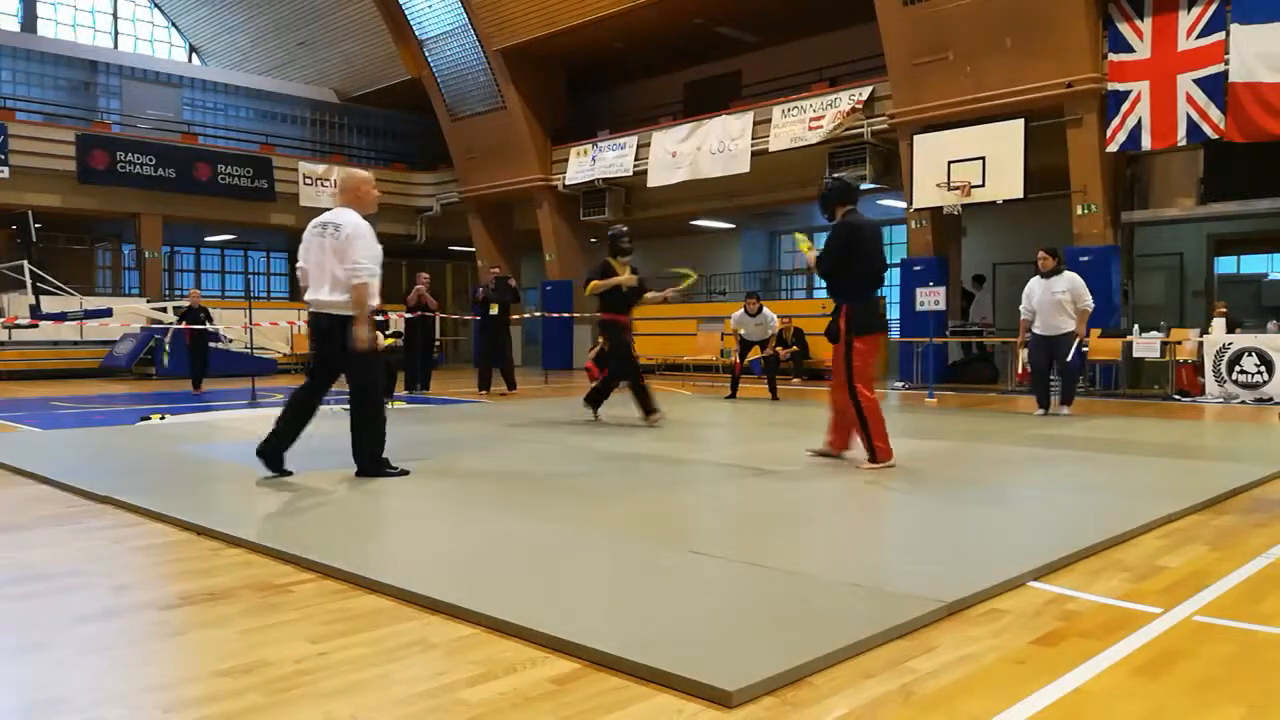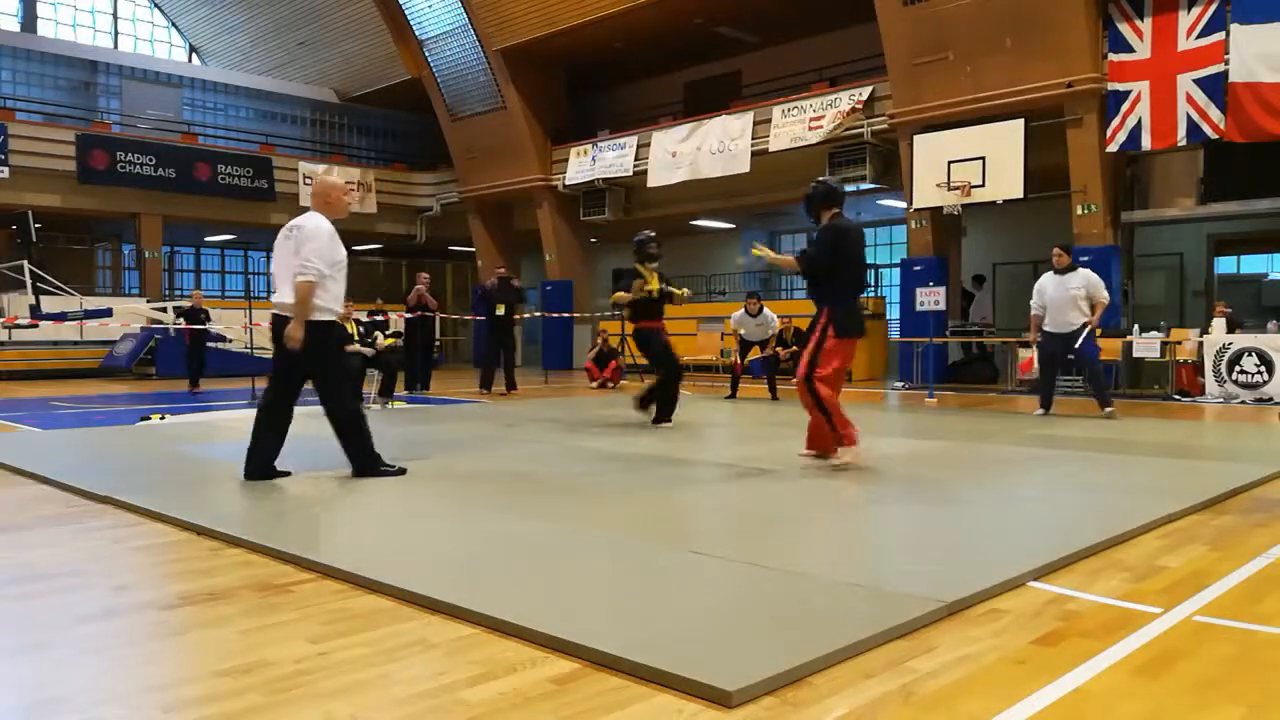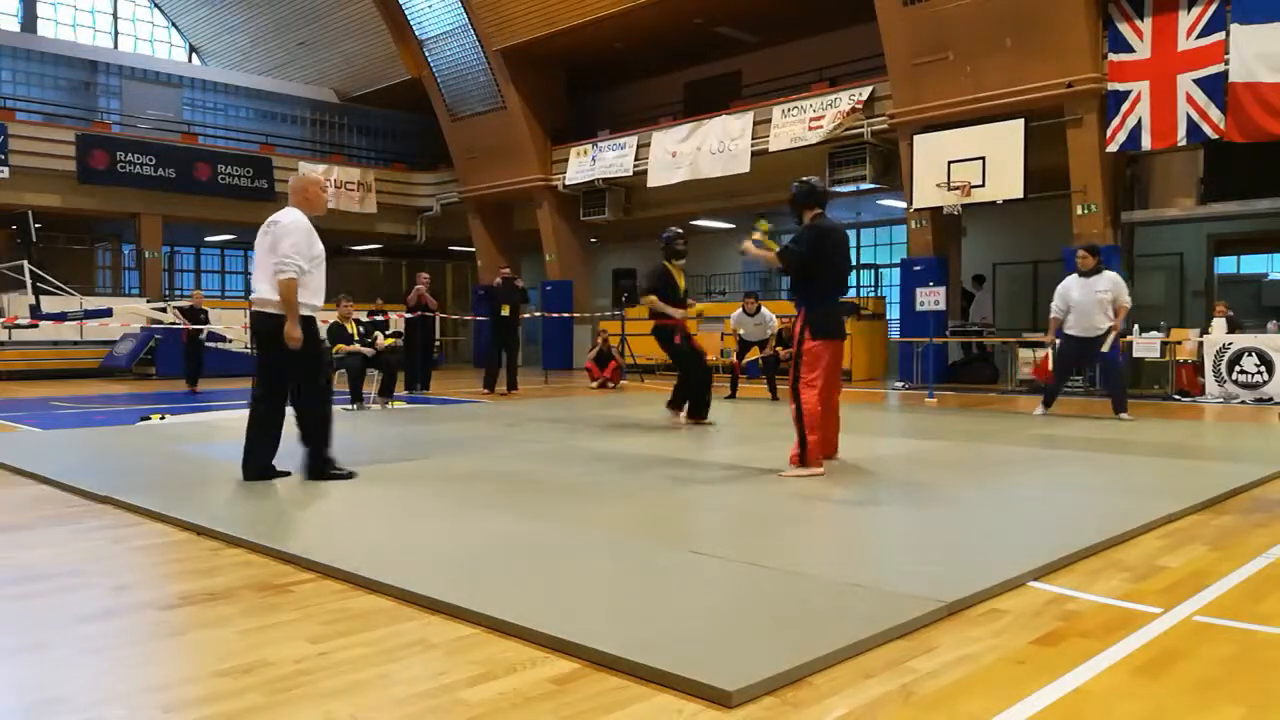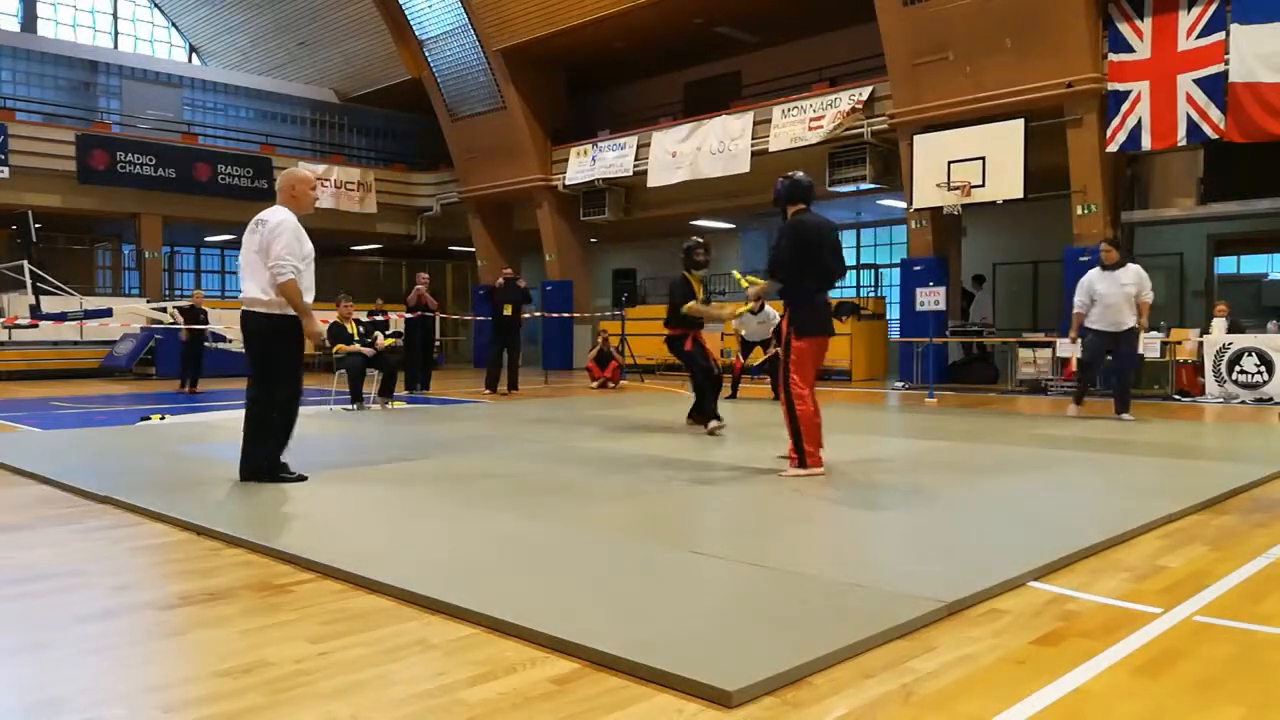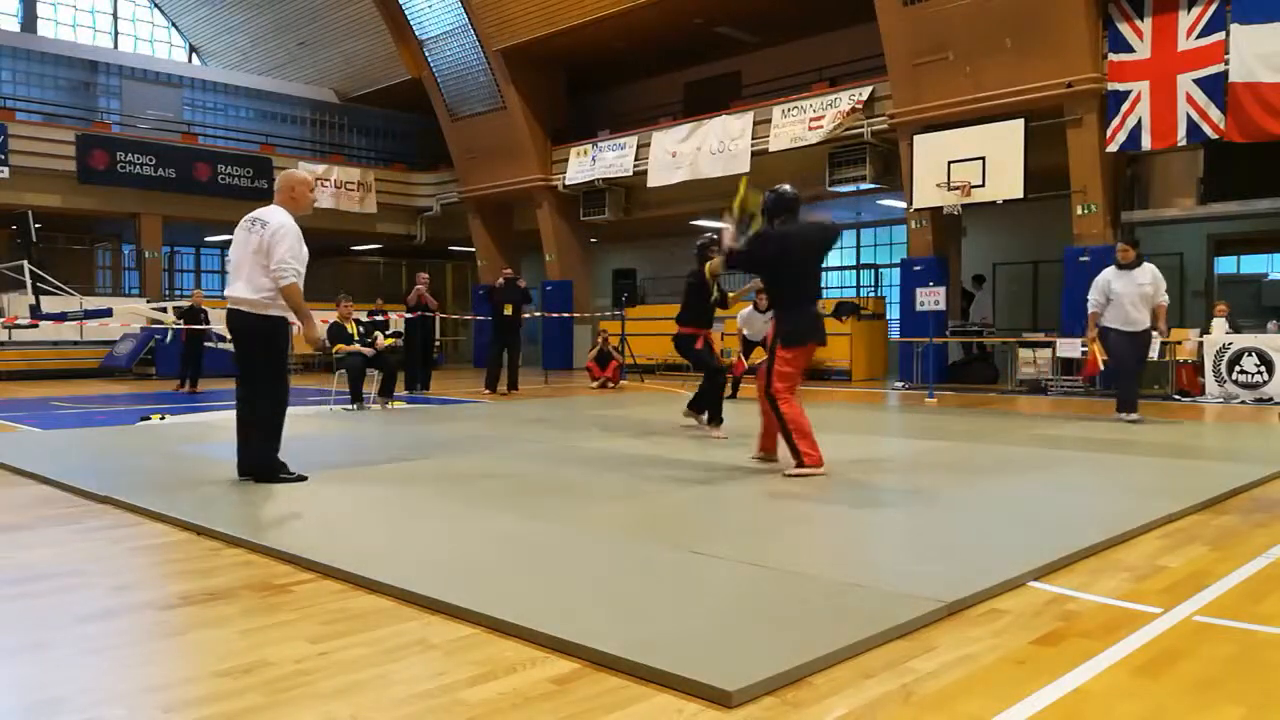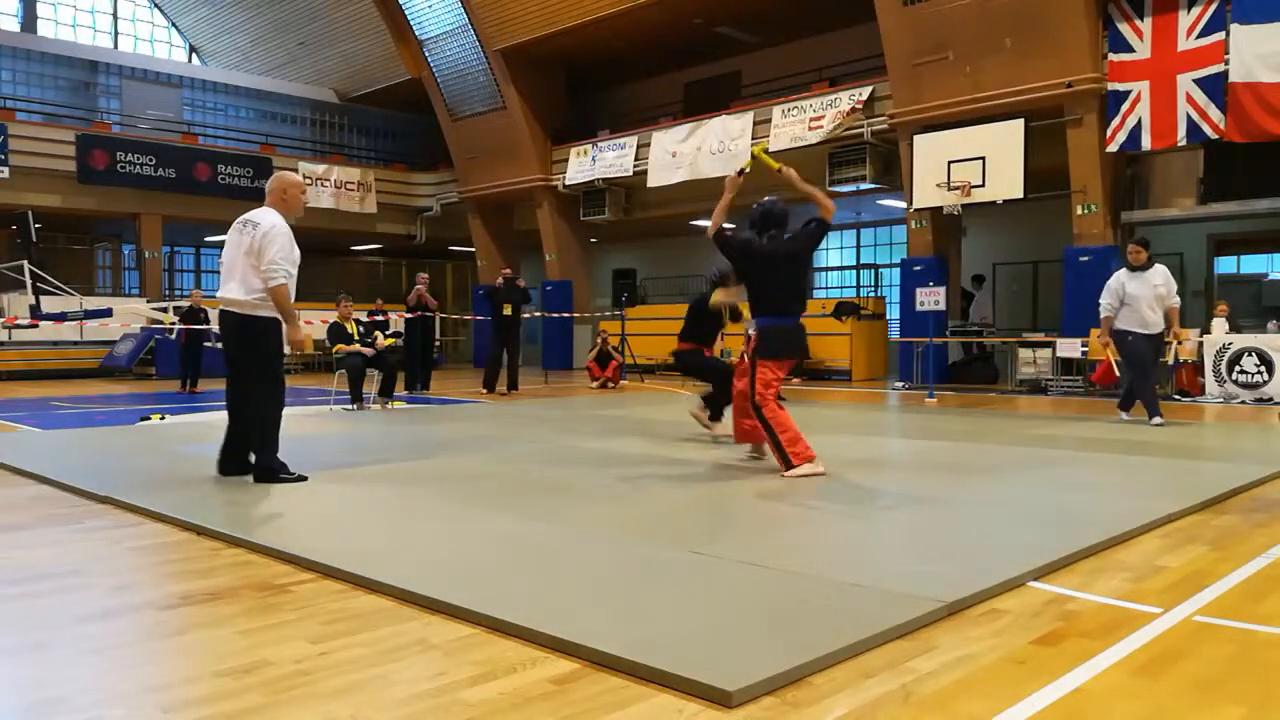
dt=0.2s
person 1, frame 1
left shoulder: (316, 224)
right shoulder: (357, 226)
left elbow: (304, 274)
right elbow: (360, 278)
right wrist: (363, 323)
left hip: (321, 316)
right hip: (347, 320)
left knee: (315, 385)
right knee: (368, 390)
left ankle: (273, 449)
right ankle: (372, 461)
person 1, frame 2
left shoulder: (291, 228)
right shoulder: (320, 228)
right elbow: (306, 277)
right wrist: (299, 322)
left hip: (284, 319)
right hip: (313, 323)
left knee: (280, 393)
right knee: (339, 394)
left ankle: (259, 463)
right ankle: (365, 460)
person 1, frame 3
left shoulder: (273, 222)
right shoulder: (296, 223)
right elbow: (287, 275)
right wrist: (293, 321)
left hip: (264, 316)
right hip: (289, 320)
left knee: (269, 392)
right knee: (314, 390)
left ankle: (257, 464)
right ankle: (319, 462)
person 1, frame 4
left shoulder: (260, 220)
right shoulder: (286, 222)
right elbow: (285, 277)
right wrist: (308, 318)
left hip: (253, 315)
right hip: (277, 318)
left knee: (261, 391)
right knee: (286, 391)
left ankle: (254, 464)
right ankle: (270, 464)
person 1, frame 5
left shoulder: (251, 219)
right shoulder: (284, 225)
left elbow: (236, 266)
right elbow: (286, 281)
right wrist: (308, 322)
left hip: (240, 313)
right hip: (265, 318)
left knee: (250, 389)
right knee: (271, 392)
left ankle: (249, 462)
right ankle: (266, 464)
person 1, frame 6
left shoulder: (243, 221)
right shoulder: (276, 227)
left elbow: (230, 268)
right elbow: (276, 281)
right wrist: (293, 324)
left hip: (232, 314)
right hip: (256, 319)
left knee: (241, 389)
right knee: (267, 391)
left ankle: (233, 458)
right ankle: (267, 465)
person 2, frame 1
left shoulder: (844, 227)
right shoulder: (870, 227)
left elbow: (826, 268)
left wrist: (813, 259)
right wrist: (824, 259)
left hip: (853, 313)
right hip: (868, 310)
left knee: (855, 384)
right knee: (841, 381)
left ankle: (880, 453)
right ankle: (837, 442)
person 2, frame 2
left shoulder: (832, 231)
right shoulder: (852, 230)
left elbow: (803, 265)
left wrist: (771, 257)
left hip: (836, 316)
right hip: (847, 312)
left knee: (811, 378)
right knee: (828, 382)
left ankle: (844, 439)
right ankle: (824, 444)
person 2, frame 3
left shoulder: (814, 230)
right shoulder: (836, 231)
left elbow: (783, 260)
left wrist: (751, 250)
left hip: (814, 318)
right hip: (831, 315)
left knee: (804, 386)
right knee: (826, 386)
left ankle: (808, 459)
right ankle: (826, 446)
person 2, frame 4
left shoulder: (792, 226)
right shoulder: (826, 226)
left elbow: (780, 273)
right elbow: (838, 270)
left wrist: (758, 290)
left hip: (800, 314)
right hip: (820, 311)
left knee: (795, 386)
right knee: (805, 383)
left ankle: (807, 460)
right ankle: (810, 446)
person 2, frame 5
left shoulder: (768, 237)
right shoulder: (811, 232)
left elbow: (730, 259)
right elbow: (833, 229)
left wrist: (729, 237)
left hip: (789, 324)
right hip: (811, 322)
left knee: (779, 392)
right knee: (770, 383)
left ankle: (809, 459)
right ankle: (768, 448)
person 2, frame 6
left shoulder: (751, 249)
right shoulder: (799, 244)
left elbow: (714, 232)
right elbow: (828, 211)
left wrist: (728, 194)
right wrist: (798, 183)
left hip: (770, 337)
right hip: (794, 335)
left knee: (762, 400)
right knee: (745, 386)
left ankle: (803, 460)
right ankle: (754, 440)
person 3, frame 1
left shoulder: (632, 271)
right shoulder: (604, 267)
left elbow: (642, 297)
right elbow: (590, 288)
left wrist: (662, 296)
right wrist: (615, 280)
left hip: (623, 324)
right hip: (610, 324)
left knee: (615, 369)
right knee: (630, 366)
left ankle: (592, 401)
right ankle: (649, 412)
person 3, frame 2
left shoulder: (658, 275)
right shoulder: (632, 275)
left elbow: (672, 297)
right elbow: (616, 298)
left wrist: (681, 293)
right wrist: (632, 295)
left hip: (658, 330)
right hip: (644, 332)
left knee: (672, 371)
right knee: (671, 371)
left ankle: (643, 402)
right ankle: (661, 419)
person 3, frame 3
left shoulder: (680, 273)
right shoulder: (658, 272)
right elbow: (646, 298)
left wrist: (693, 306)
right wrist: (671, 311)
left hip: (681, 328)
right hip: (665, 329)
left knee: (703, 369)
right knee: (689, 367)
left ankle: (697, 415)
right ankle: (675, 408)
person 3, frame 4
left shoulder: (699, 282)
right shoulder: (680, 283)
left elbow: (704, 305)
right elbow: (687, 307)
left wrist: (719, 310)
right wrist: (719, 313)
left hip: (695, 337)
right hip: (679, 338)
left knee: (715, 376)
right knee: (703, 372)
left ankle: (696, 417)
right ankle: (711, 420)
person 3, frame 5
left shoulder: (713, 281)
right shoulder: (696, 276)
left elbow: (725, 301)
right elbow: (715, 266)
left wrist: (750, 287)
left hip: (702, 337)
right hip: (688, 338)
left knee: (715, 377)
right knee: (715, 372)
left ankle: (694, 408)
right ankle: (714, 423)
person 3, frame 6
left shoulder: (727, 306)
right shoulder: (702, 300)
right elbow: (718, 299)
left hip: (702, 353)
right hip: (689, 355)
right knee: (727, 374)
left ankle: (703, 406)
right ankle: (715, 420)
person 4, frame 1
left shoulder: (1071, 279)
right shoulder: (1032, 284)
left elbow: (1085, 304)
right elbow: (1026, 312)
left wrist: (1081, 326)
right wrist: (1021, 335)
left hip: (1067, 334)
right hip: (1039, 336)
left knee: (1069, 370)
right knee: (1038, 372)
left ankle: (1065, 404)
right ankle: (1043, 406)
person 4, frame 2
left shoulder: (1086, 276)
right shoulder: (1045, 280)
left elbow: (1102, 297)
right elbow: (1037, 308)
left wrist: (1096, 316)
right wrist: (1033, 331)
left hip: (1080, 330)
right hip: (1051, 333)
left knee: (1093, 366)
right knee: (1047, 371)
left ankle: (1106, 405)
right ankle: (1044, 406)
person 4, frame 3
left shoulder: (1111, 278)
right shoulder: (1069, 283)
left elbow: (1124, 301)
right elbow: (1058, 310)
left wrist: (1119, 320)
right wrist: (1051, 334)
left hip: (1103, 335)
right hip: (1073, 336)
left knee: (1114, 371)
right knee: (1060, 372)
left ankle: (1121, 410)
right ankle: (1045, 405)
person 4, frame 4
left shoulder: (1135, 271)
right shoulder: (1092, 276)
left elbow: (1145, 296)
right elbow: (1080, 305)
left wrist: (1143, 318)
right wrist: (1074, 330)
left hip: (1126, 331)
right hip: (1096, 331)
left knee: (1124, 372)
right knee: (1088, 367)
left ankle: (1122, 410)
right ankle: (1076, 402)
person 4, frame 5
left shoulder: (1150, 271)
right shoulder: (1107, 275)
left elbow: (1160, 299)
right elbow: (1095, 304)
left wrist: (1161, 321)
right wrist: (1091, 329)
left hip: (1141, 331)
right hip: (1113, 330)
left knee: (1134, 372)
right knee: (1123, 368)
left ankle: (1122, 409)
right ankle: (1129, 409)
person 4, frame 6
left shoulder: (1162, 272)
right shoulder: (1119, 278)
left elbow: (1171, 301)
right elbow: (1107, 308)
left wrist: (1175, 325)
right wrist: (1104, 334)
left hip: (1155, 333)
right hip: (1128, 333)
left knee: (1138, 374)
right knee: (1143, 372)
left ankle: (1123, 407)
right ankle: (1154, 414)
